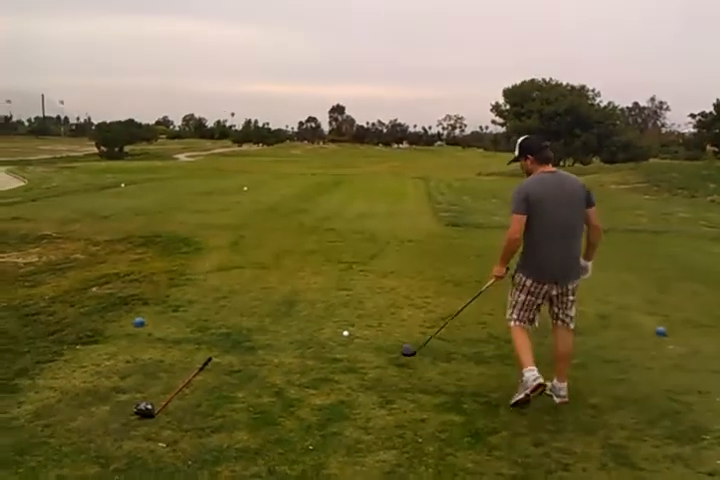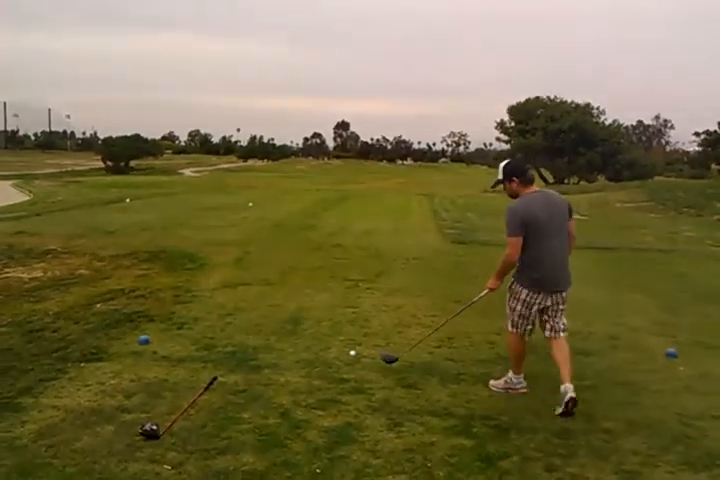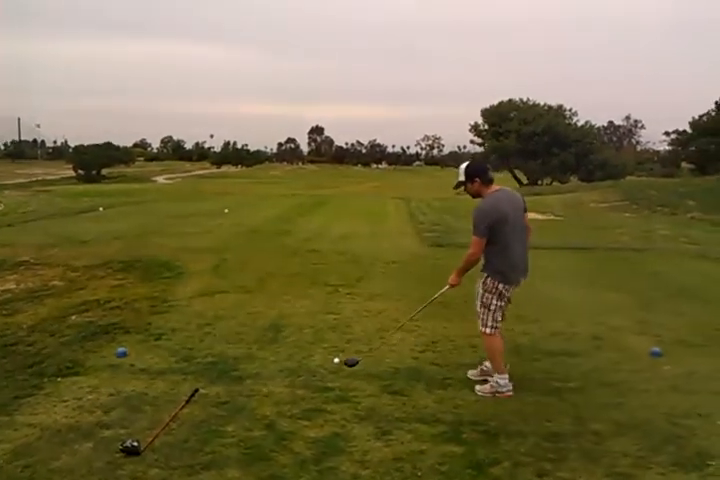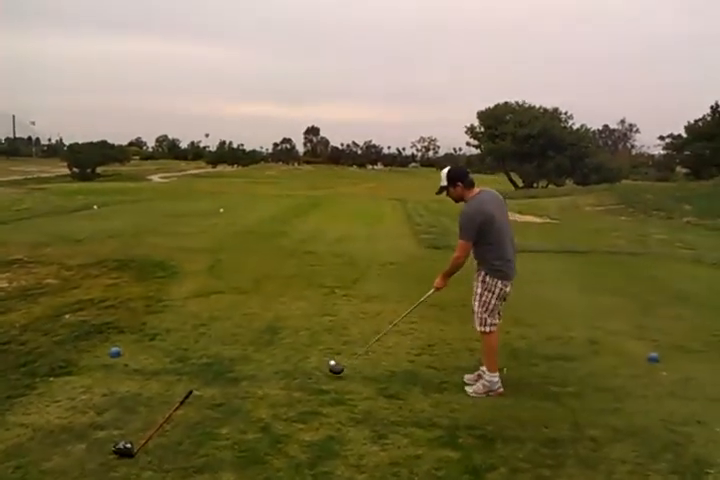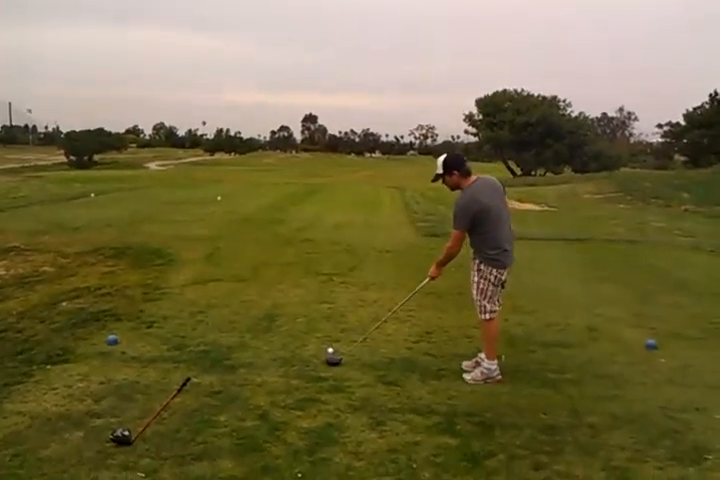
dt=0.5s
person 1, frame 1
left shoulder: (526, 188)
right shoulder: (578, 185)
left elbow: (515, 234)
right elbow: (595, 228)
left wrist: (502, 264)
right wrist: (587, 259)
left hip: (533, 272)
right hip: (569, 273)
left knee: (518, 322)
right knee: (564, 327)
left ankle: (530, 376)
right ankle: (561, 386)
person 1, frame 2
left shoulder: (517, 209)
right shoulder: (560, 200)
left elbow: (512, 255)
right elbow: (571, 237)
left wrist: (497, 278)
left hip: (529, 283)
right hip: (559, 283)
left knee: (516, 330)
right knee: (557, 335)
left ankle: (516, 379)
right ankle: (567, 388)
person 1, frame 3
left shoulder: (484, 209)
right shoulder: (514, 195)
left elbow: (475, 253)
right elbow: (526, 229)
left wrist: (458, 274)
left hip: (497, 275)
right hip: (516, 271)
left knee: (488, 328)
right knee: (494, 321)
left ankle: (501, 383)
right ankle: (493, 366)
person 1, frame 4
left shoulder: (470, 212)
right shoulder: (493, 195)
left elbow: (461, 256)
left wrist: (444, 277)
left hip: (492, 273)
right hip: (502, 267)
left knee: (486, 326)
right knee: (489, 323)
left ankle: (492, 381)
right ankle: (487, 370)
person 1, frame 5
left shoulder: (465, 202)
right shoulder: (492, 182)
left elbow: (454, 245)
right elbow: (503, 214)
left wrist: (438, 266)
left hip: (488, 261)
right hip: (501, 254)
left knee: (488, 313)
right knee: (488, 311)
left ankle: (490, 367)
right ankle: (486, 356)
